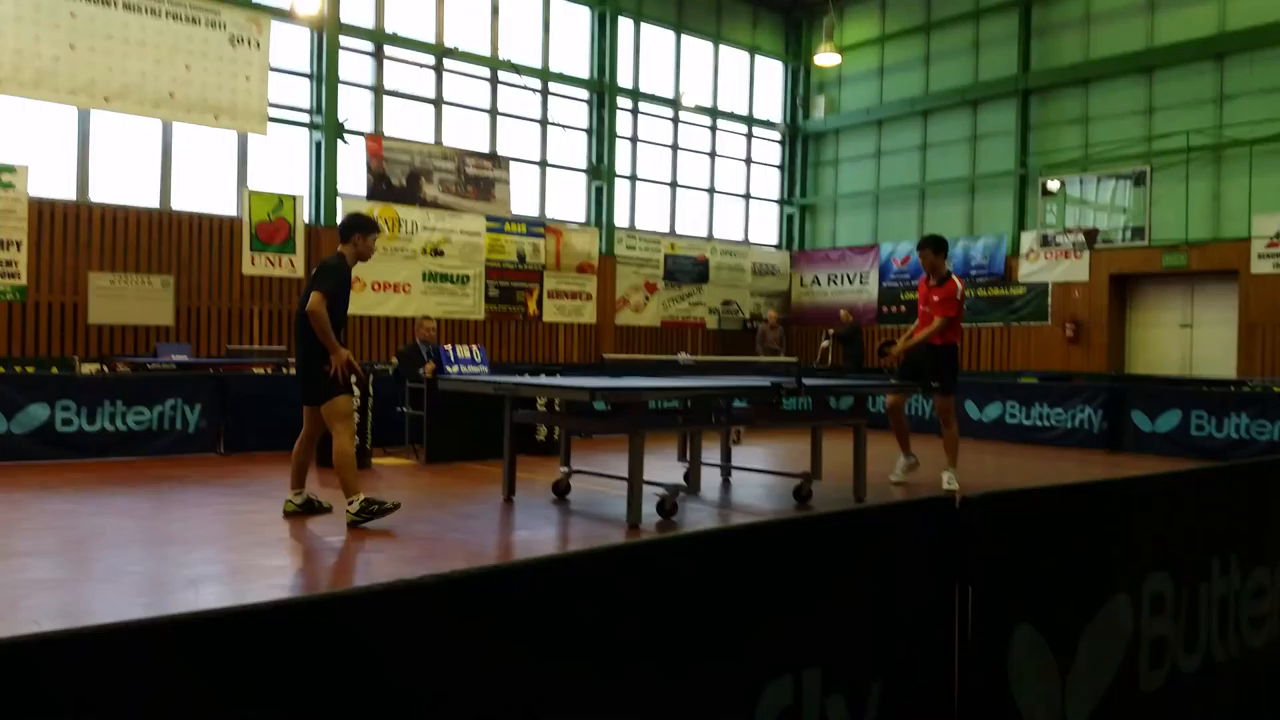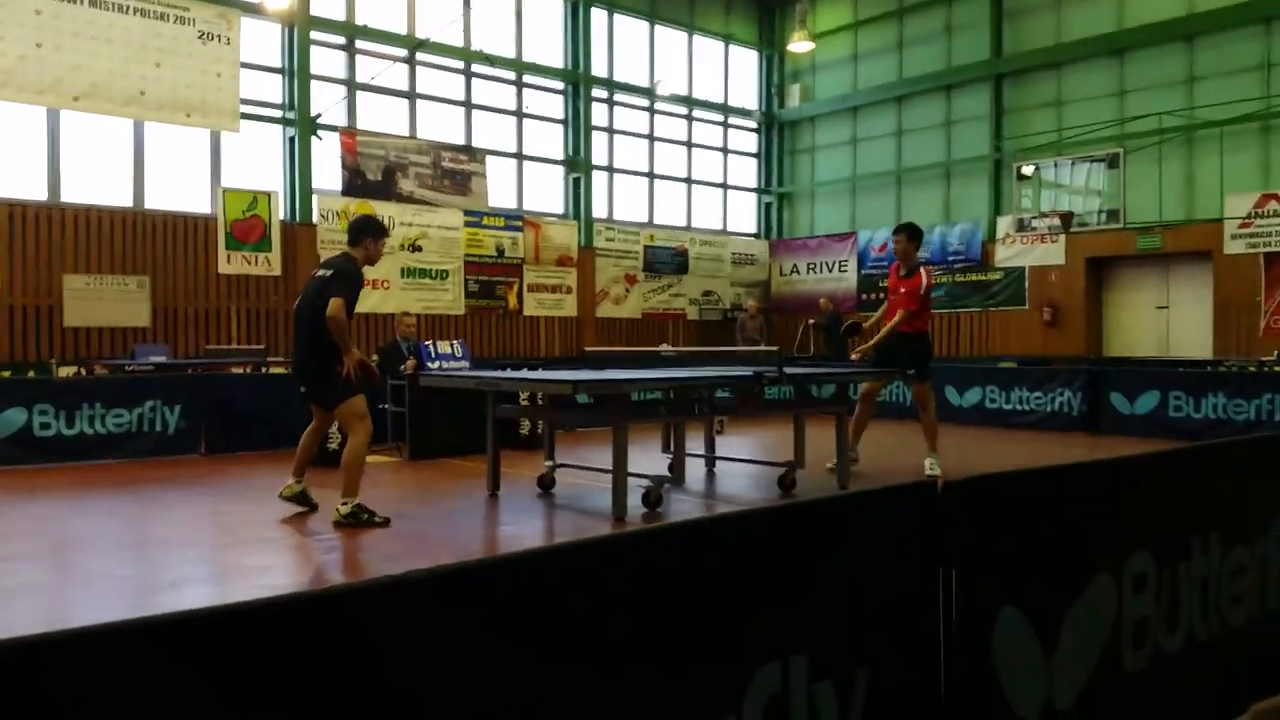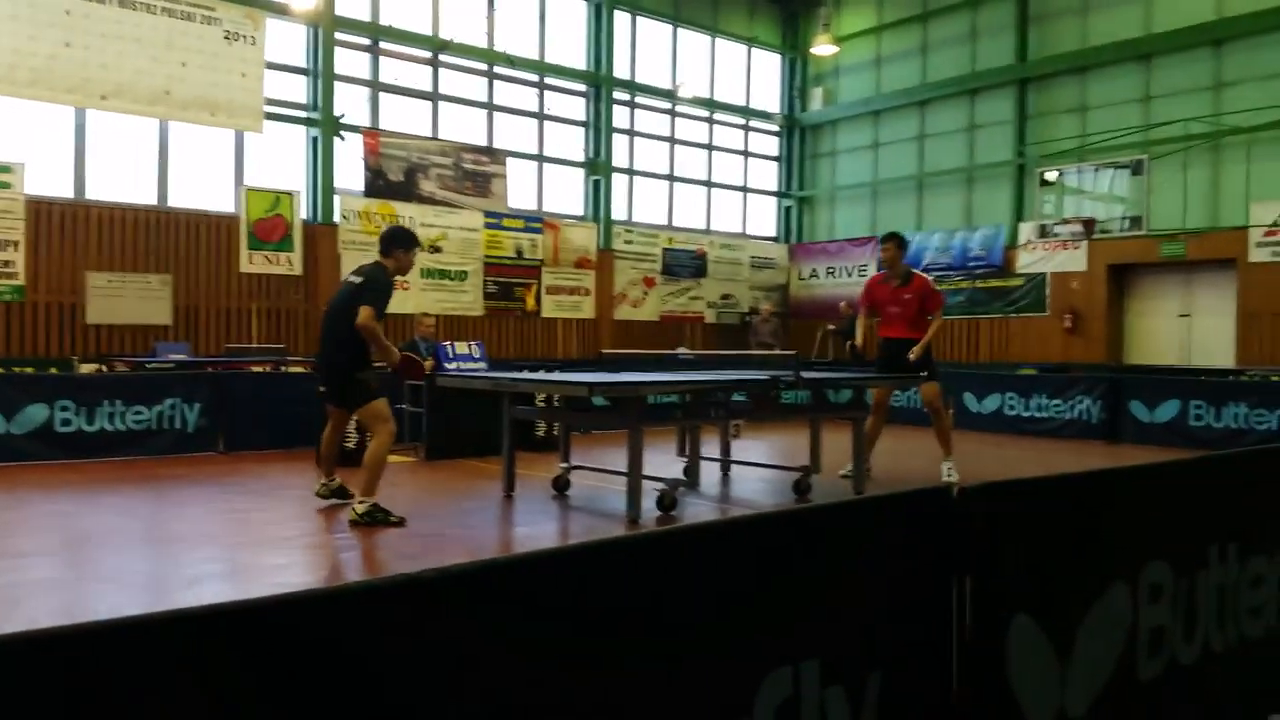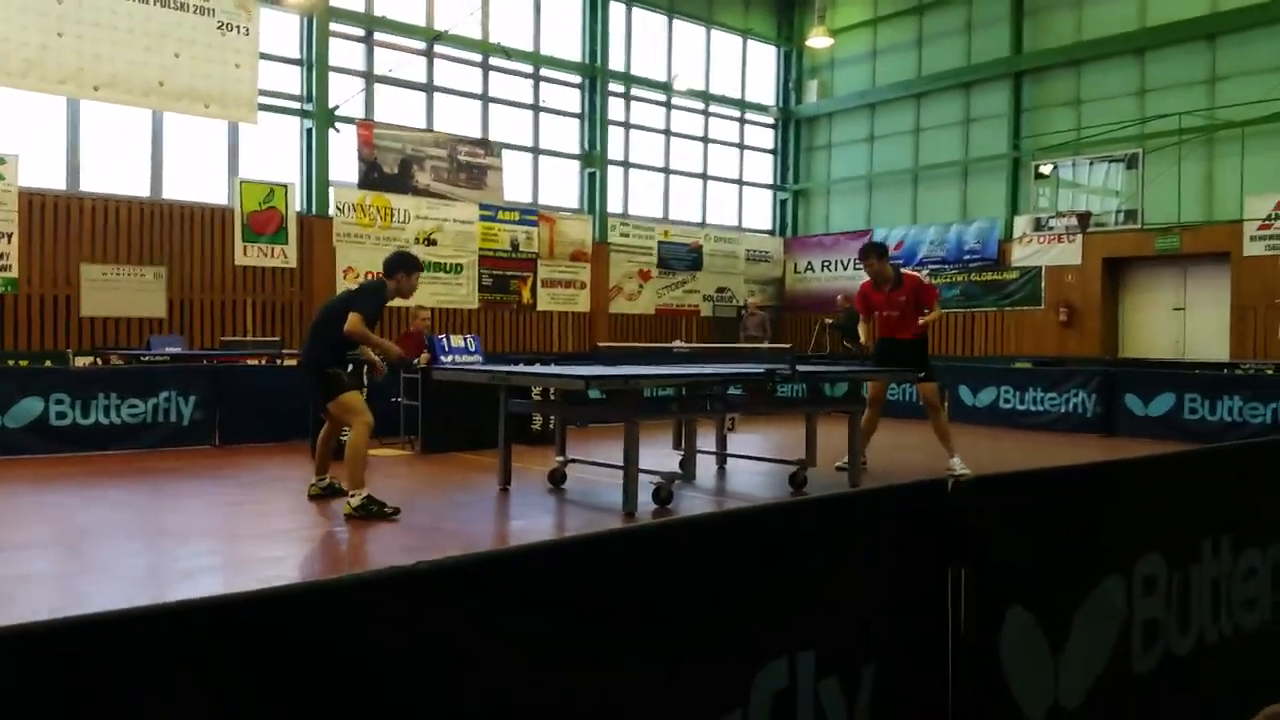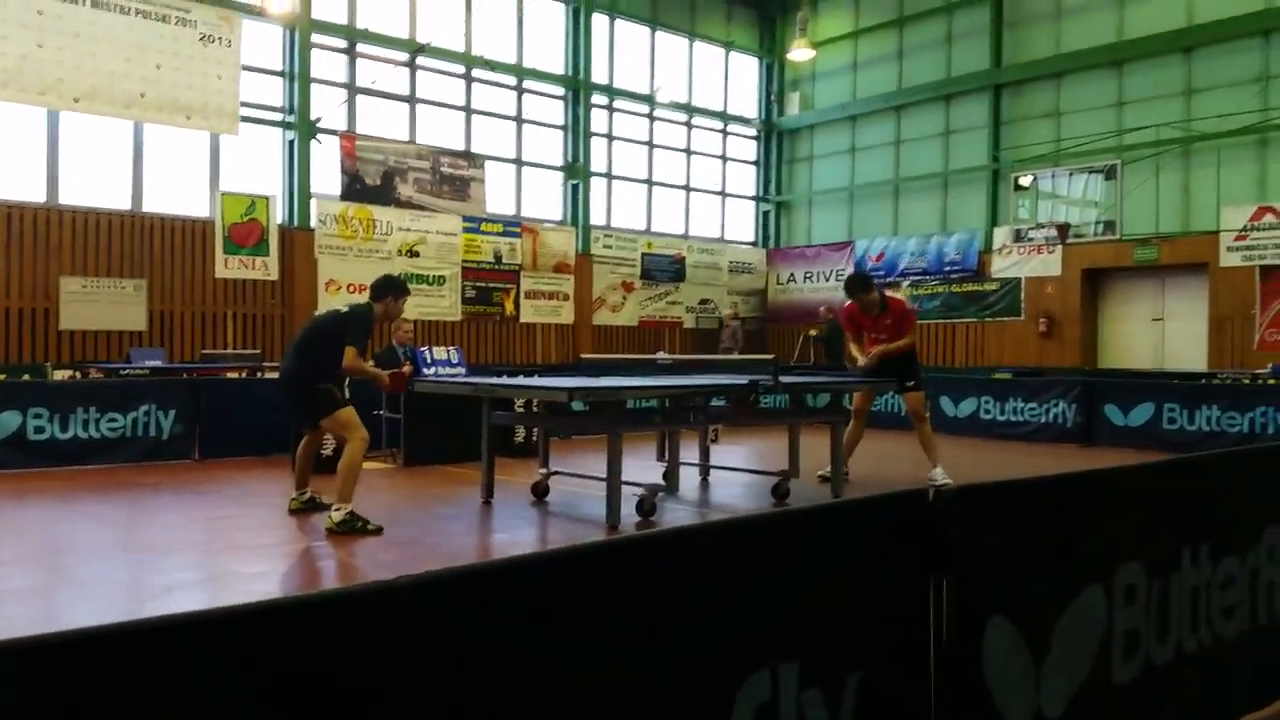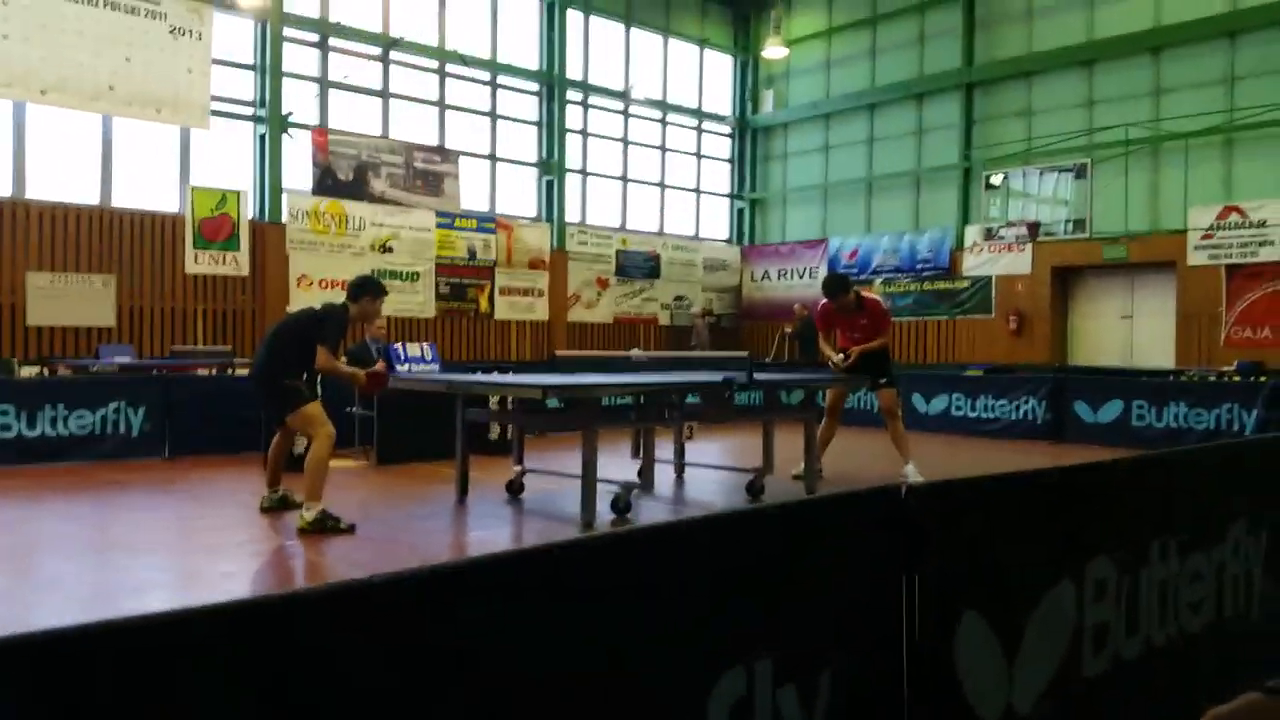
dt=0.3s
person 1, frame 1
left shoulder: (333, 267)
right shoulder: (336, 268)
right elbow: (313, 307)
left wrist: (336, 350)
right wrist: (336, 350)
left hip: (311, 360)
right hip: (321, 361)
left knee: (312, 429)
right knee: (344, 428)
left ankle: (296, 498)
right ankle: (356, 504)
person 1, frame 2
left shoulder: (330, 265)
right shoulder: (350, 271)
left elbow: (301, 306)
right elbow: (334, 313)
right wrist: (348, 351)
left hip: (308, 357)
right hip: (326, 361)
left knee: (322, 422)
right knee: (361, 428)
left ankle: (295, 485)
right ankle: (348, 507)
person 1, frame 3
left shoulder: (362, 274)
right shoulder: (380, 279)
left elbow: (340, 314)
right elbow: (365, 322)
right wrist: (387, 350)
left hip: (331, 359)
right hip: (347, 364)
left knee: (338, 421)
right knee: (384, 429)
left ankle: (329, 483)
right ankle: (364, 506)
person 1, frame 4
left shoulder: (371, 290)
right shoulder: (374, 292)
right elbow: (352, 328)
left wrist: (371, 356)
right wrist: (384, 346)
left hip: (318, 359)
right hip: (323, 361)
left knee: (335, 420)
right knee: (362, 421)
left ankle: (321, 482)
right ankle: (358, 499)
person 1, frame 5
left shoulder: (356, 313)
right shoulder: (363, 317)
right elbow: (350, 364)
left wrist: (376, 375)
right wrist: (376, 375)
left hip: (296, 374)
right hip: (309, 379)
left knee: (315, 434)
right knee: (357, 437)
left ankle: (301, 497)
right ankle: (341, 515)
person 1, frame 6
left shoulder: (331, 312)
right shoulder: (337, 317)
left elbow: (317, 360)
right elbow: (323, 363)
left wrist: (351, 374)
right wrist: (352, 373)
left hip: (268, 371)
right hip: (278, 375)
left knee: (287, 431)
right knee: (324, 434)
left ankle: (273, 496)
right ankle: (312, 513)
person 2, frame 1
left shoulder: (953, 287)
right shoulder: (923, 282)
left elbow: (938, 326)
left wrist: (905, 347)
right wrist: (903, 340)
left hip: (941, 352)
right hip: (918, 349)
left knee: (945, 414)
right knee: (892, 405)
left ankle: (950, 471)
right ankle: (908, 457)
person 2, frame 2
left shoulder: (920, 279)
right shoulder: (894, 269)
left elbow: (900, 319)
left wrist: (870, 345)
right wrist: (868, 324)
left hip: (913, 341)
right hip: (889, 338)
left knee: (923, 401)
right knee: (866, 394)
left ankle: (931, 457)
right ankle: (851, 450)
person 2, frame 3
left shoulder: (923, 283)
right shoulder: (874, 283)
left elbow: (937, 318)
right elbow: (865, 315)
left wrist: (920, 346)
right wrist: (859, 337)
left hip: (916, 349)
right hip: (888, 347)
left knee: (934, 405)
right knee: (878, 406)
left ankle: (948, 462)
person 2, frame 4
left shoulder: (915, 281)
right shoulder: (865, 289)
left elbow: (936, 310)
right elbow: (864, 320)
left wrist: (927, 320)
right wrist: (863, 337)
left hip: (914, 345)
right hip: (886, 344)
left knee: (932, 403)
right knee: (873, 401)
left ankle: (953, 458)
right ankle: (857, 455)
person 2, frame 5
left shoulder: (899, 304)
right shoulder: (850, 310)
left elbow: (910, 339)
right elbow: (853, 341)
left wrist: (883, 349)
right wrist: (859, 356)
left hip: (903, 358)
right hip: (873, 360)
left knee: (919, 414)
right knee: (858, 412)
left ankle: (936, 469)
right ankle: (841, 465)
person 2, frame 6
left shoulder: (874, 303)
right shoulder: (825, 308)
left elbow: (886, 338)
right elbow: (823, 340)
left wrist: (861, 349)
right wrist: (833, 356)
left hip: (875, 356)
right hip: (846, 356)
left knee: (890, 411)
right knee: (831, 409)
left ankle: (908, 466)
